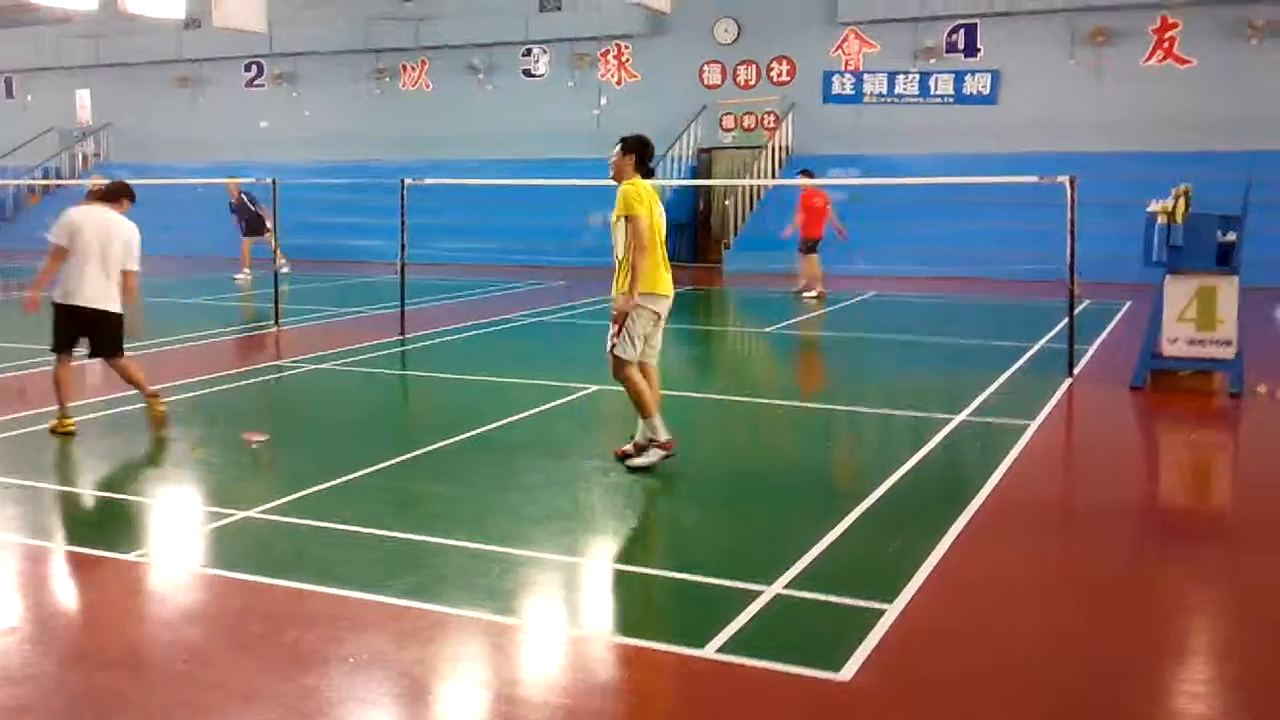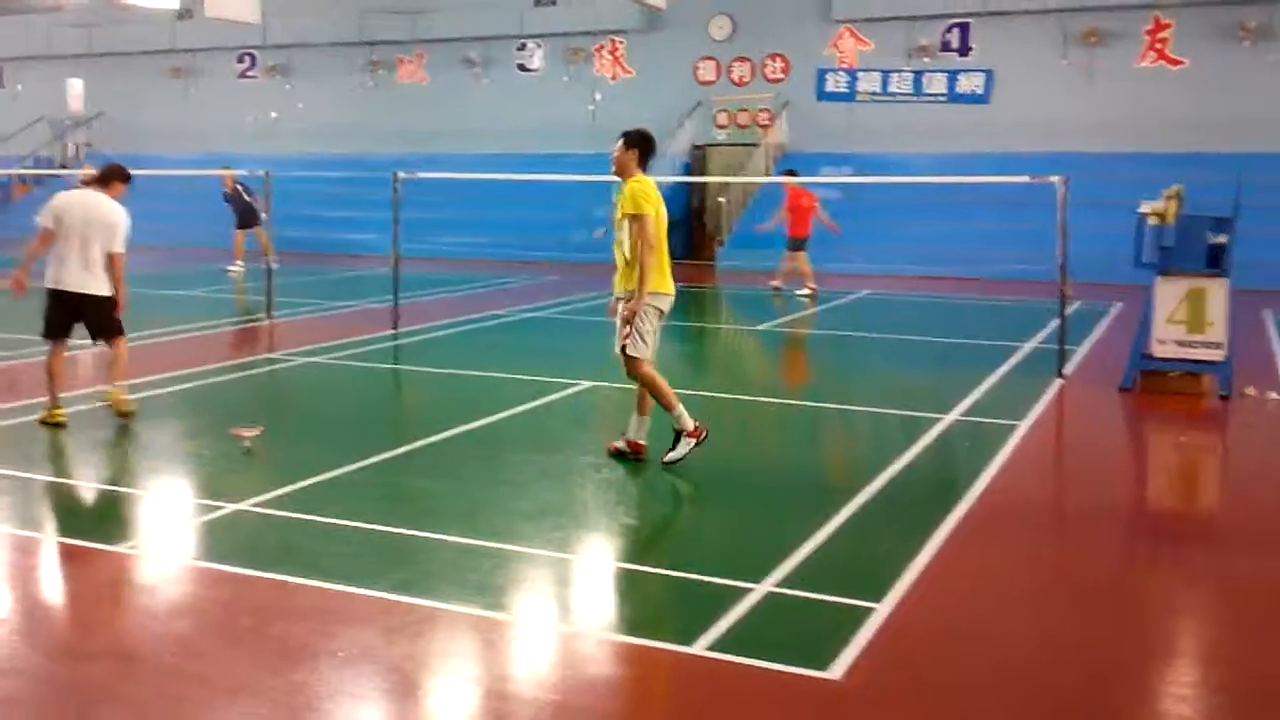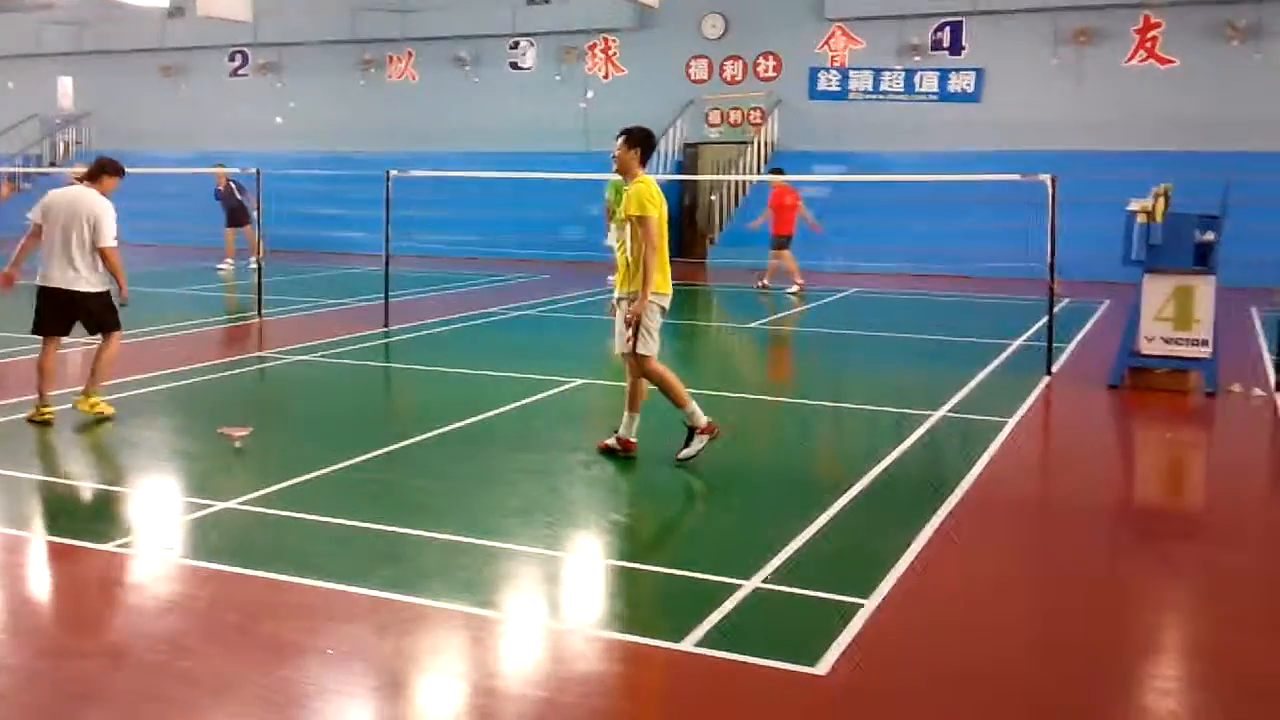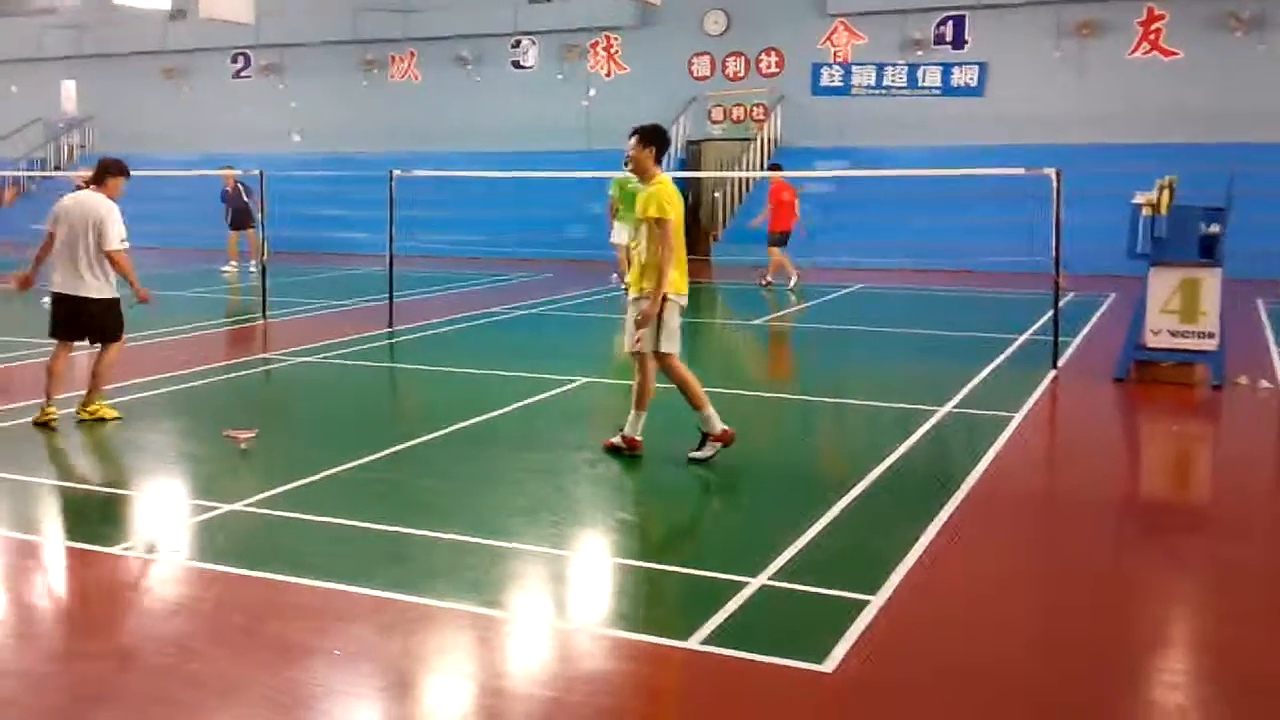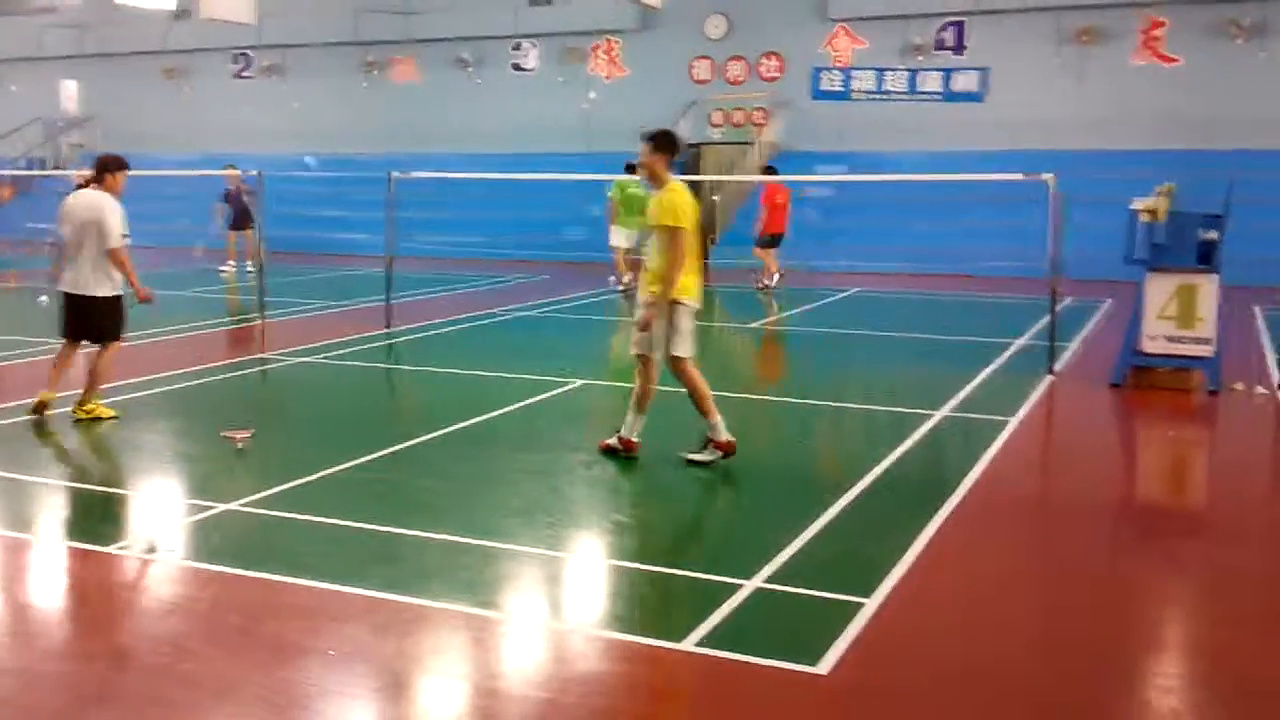
dt=0.1s
person 1, frame 1
left shoulder: (631, 192)
right shoulder: (646, 194)
left elbow: (641, 245)
left wrist: (630, 297)
left hip: (644, 293)
right hip: (659, 291)
left knee: (623, 368)
right knee: (644, 367)
left ankle: (659, 439)
right ankle: (646, 440)
person 1, frame 2
left shoulder: (635, 189)
right shoulder: (645, 189)
left elbow: (647, 246)
left wrist: (638, 297)
right wrist: (622, 295)
left hip: (644, 292)
right hip: (645, 290)
left knee: (636, 366)
right knee: (642, 365)
left ankle: (688, 428)
right ankle: (635, 440)
person 1, frame 3
left shoulder: (642, 191)
right shoulder: (635, 191)
left elbow: (651, 248)
left wrist: (642, 298)
right wrist: (621, 294)
left hip: (644, 291)
right hip: (630, 290)
left knee: (645, 365)
right knee: (633, 363)
left ankle: (700, 424)
right ankle: (625, 437)
person 1, frame 4
left shoulder: (660, 191)
right shoulder: (651, 190)
left elbow: (668, 250)
left wrist: (654, 300)
right wrist: (638, 294)
left hip: (660, 291)
right hip: (644, 289)
left knee: (668, 363)
right knee: (642, 361)
left ankle: (716, 430)
right ankle: (631, 436)
person 1, frame 5
left shoulder: (676, 199)
right shoulder: (661, 196)
left elbow: (677, 258)
left wrist: (658, 303)
right wrist: (648, 298)
left hip: (674, 296)
right hip: (655, 295)
left knee: (681, 366)
right knee: (645, 362)
left ankle: (722, 438)
right ankle: (628, 437)
person 2, frame 1
left shoulder: (74, 215)
right shoulder: (128, 229)
left elbow: (56, 257)
right elbow: (129, 277)
left wrist: (36, 289)
right wrist: (128, 314)
left hip: (70, 301)
right hip: (108, 305)
left knee: (63, 358)
right knee: (116, 360)
left ankle: (65, 419)
right ankle: (152, 398)
person 2, frame 2
left shoulder: (63, 199)
right shoulder: (116, 212)
left elbow: (43, 240)
right elbow: (115, 258)
left wrist: (22, 270)
right wrist: (120, 295)
left hip: (60, 286)
right hip: (98, 291)
left knee: (57, 346)
right knee: (117, 340)
left ankle: (55, 409)
right ankle: (118, 392)
person 2, frame 3
left shoulder: (54, 196)
right shoulder: (102, 206)
left elbow: (33, 235)
right elbow: (107, 251)
right wrist: (122, 285)
left hip: (52, 283)
right hip: (89, 286)
left knee: (49, 344)
right knee: (111, 336)
left ankle: (43, 407)
right ankle: (90, 398)
person 2, frame 4
left shoulder: (65, 202)
right shoulder: (108, 209)
left elbow: (48, 243)
right elbow: (115, 255)
left wrist: (33, 271)
right wrist: (137, 287)
left hip: (64, 289)
right hip: (99, 292)
left knee: (62, 347)
right knee: (112, 345)
left ankle: (48, 408)
right ankle: (90, 405)
person 2, frame 5
left shoulder: (72, 201)
right shoulder: (109, 206)
left elbow: (64, 243)
right elbow: (116, 252)
left wrist: (58, 268)
right wrist: (137, 286)
left hip: (73, 286)
right hip: (102, 290)
left knee: (71, 343)
right knee: (108, 345)
left ankle: (47, 394)
right ankle: (85, 404)
